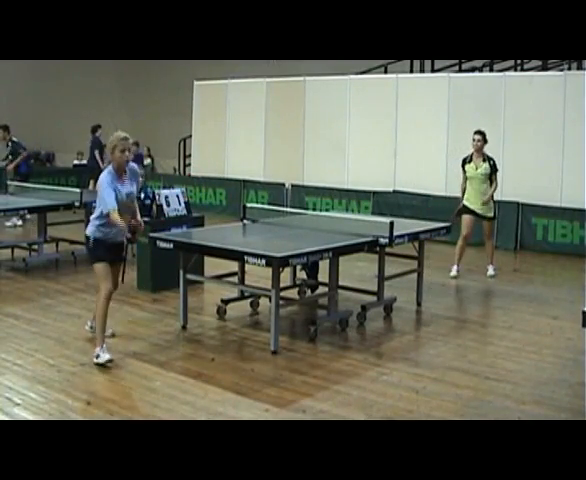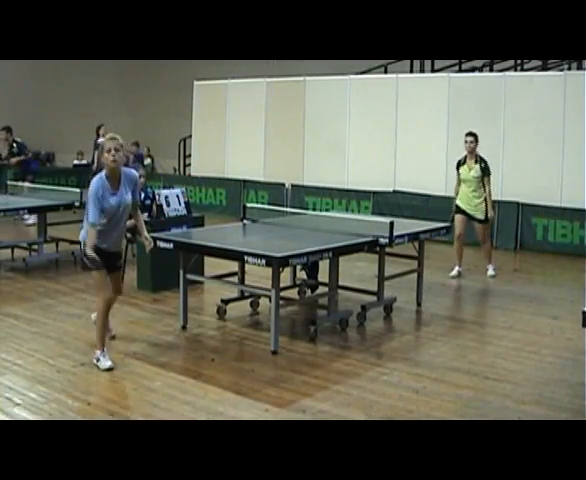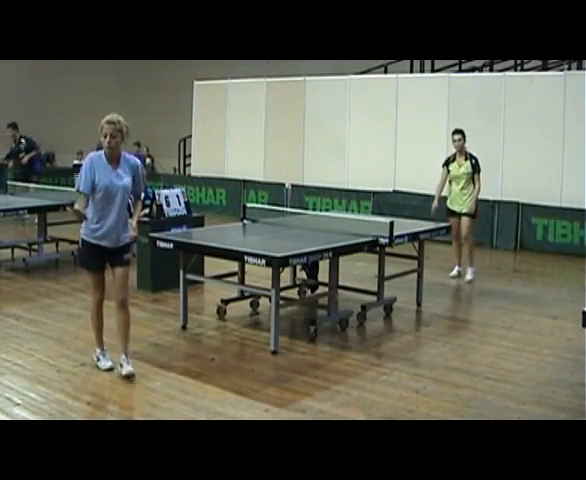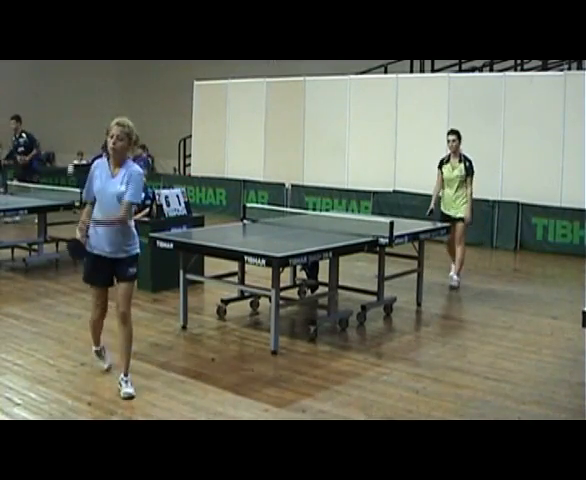
dt=0.3s
person 1, frame 1
left shoulder: (133, 170)
right shoulder: (106, 179)
right elbow: (112, 213)
left wrist: (137, 217)
right wrist: (121, 223)
left hip: (117, 237)
right hip: (98, 236)
left knee: (112, 286)
right knee: (106, 289)
left ankle: (95, 323)
right ankle: (100, 348)
person 1, frame 2
left shoulder: (131, 177)
right shoulder: (97, 185)
left elbow: (135, 208)
right elbow: (92, 225)
left wrist: (143, 232)
right wrist: (89, 250)
left hip: (116, 243)
right hip: (96, 245)
left knee: (116, 292)
right knee: (106, 296)
left ankle: (101, 317)
right ankle: (100, 352)
person 1, frame 3
left shoulder: (133, 164)
right shoulder: (92, 162)
left elbow: (138, 199)
right elbow: (83, 197)
left wrist: (135, 221)
right wrist: (79, 209)
left hip: (120, 240)
right hip: (93, 239)
left knee: (122, 299)
right knee: (98, 297)
left ankle: (125, 356)
right ankle: (99, 350)
person 1, frame 4
left shoulder: (134, 173)
right shoulder: (97, 166)
left elbow: (124, 215)
right elbow: (90, 205)
left wrist: (98, 221)
right wrist: (81, 229)
left hip: (125, 251)
right hip: (97, 250)
left knee: (124, 314)
right knee: (98, 314)
left ankle: (125, 376)
right ankle: (99, 347)
person 2, frame 1
left shoulder: (490, 162)
right shoulder: (466, 161)
left elbow: (495, 183)
left wrist: (489, 195)
right wrist: (461, 199)
left hip: (486, 204)
right hip: (469, 203)
left knee: (488, 236)
right knee: (464, 235)
left ankle: (490, 266)
right ankle: (456, 266)
person 2, frame 2
left shoulder: (482, 163)
right shoulder: (459, 163)
left elbow: (487, 187)
left wrist: (490, 208)
right wrist: (454, 203)
left hip: (478, 205)
right hip: (461, 204)
left knee: (483, 238)
right knee: (458, 235)
left ankle: (490, 265)
right ankle: (458, 267)
person 2, frame 3
left shoulder: (472, 160)
right shoulder: (449, 161)
left elbow: (477, 183)
right elbow: (442, 182)
left wrist: (474, 202)
right wrist: (436, 200)
left hip: (468, 202)
right hip: (453, 203)
left knee: (465, 235)
right knee: (455, 236)
left ankle: (471, 268)
right ankle: (458, 266)
person 2, frame 4
left shoulder: (467, 162)
right shoulder: (442, 162)
left elbow: (469, 188)
right elbow: (438, 185)
left wrist: (469, 210)
right wrist: (433, 203)
left hip: (462, 207)
right hip: (446, 206)
left knee: (459, 241)
right knee: (448, 240)
left ankle: (456, 276)
right ankle: (454, 263)
